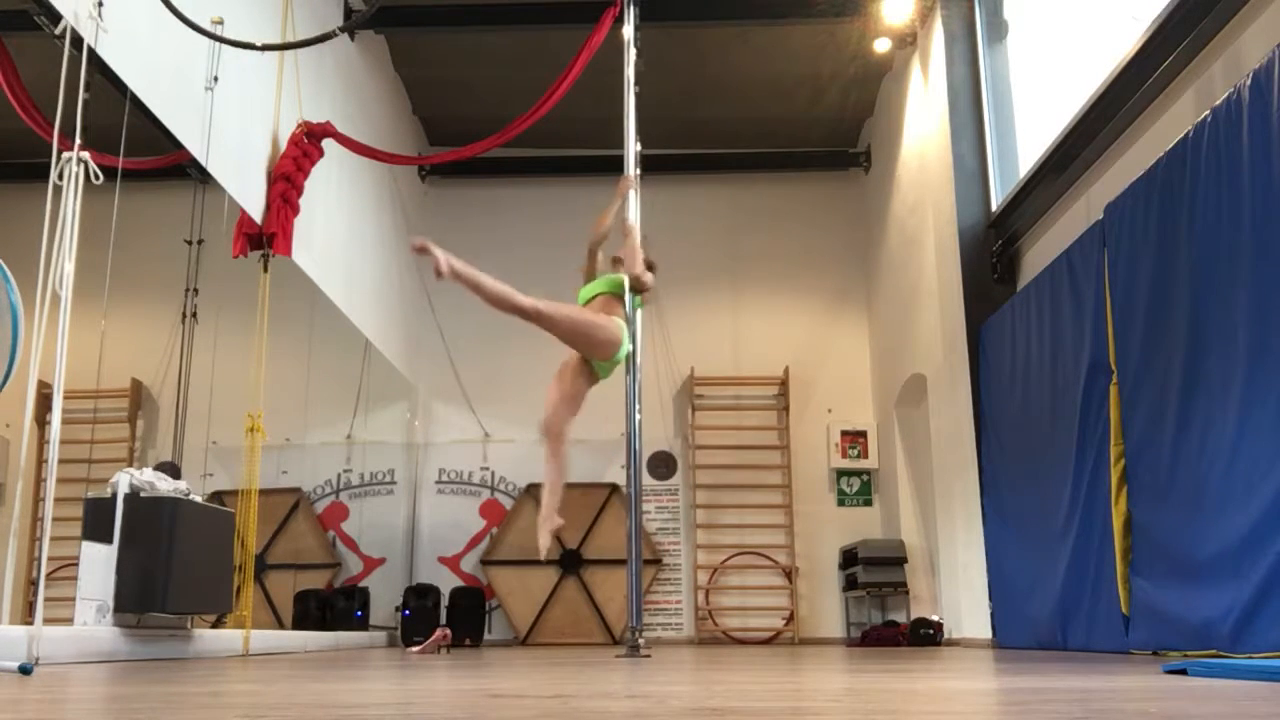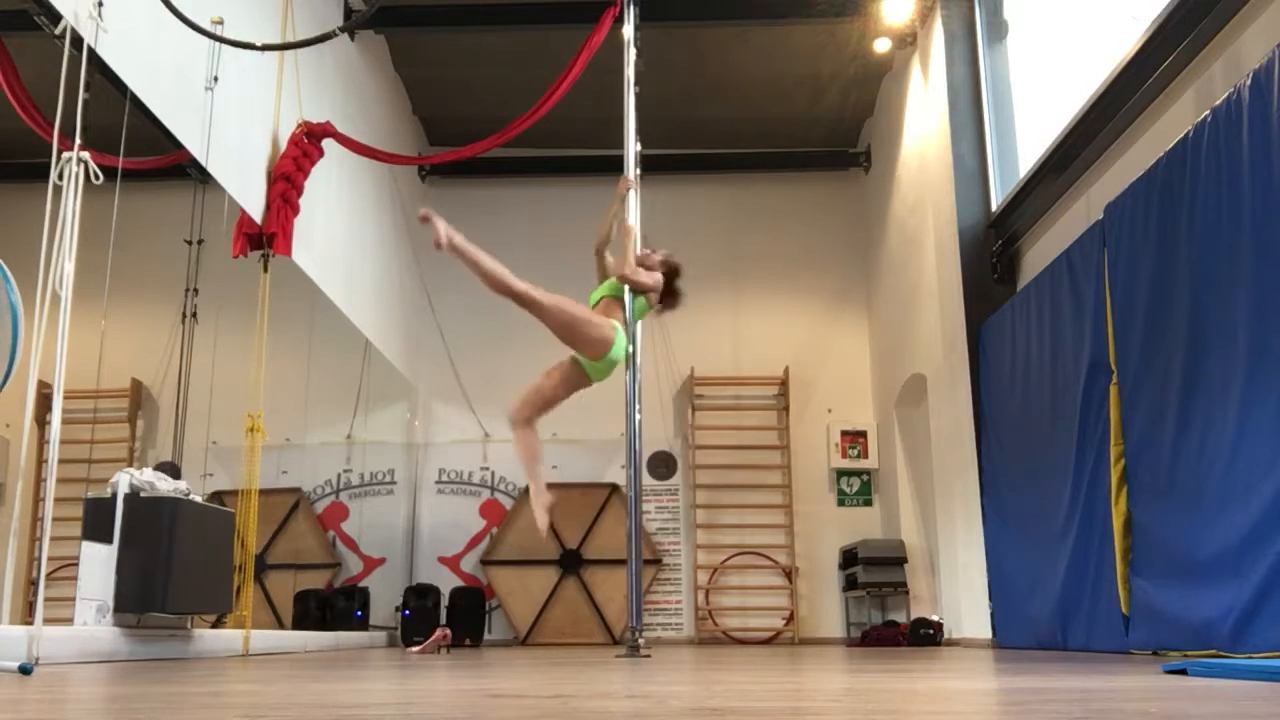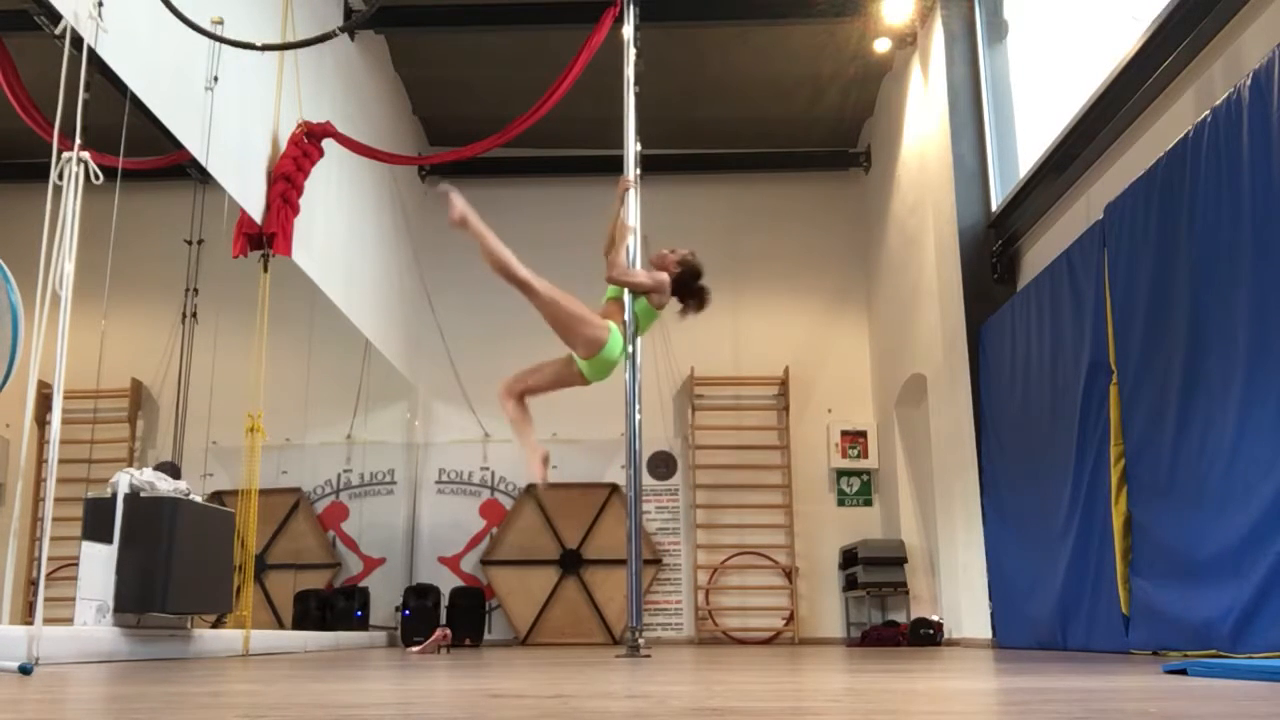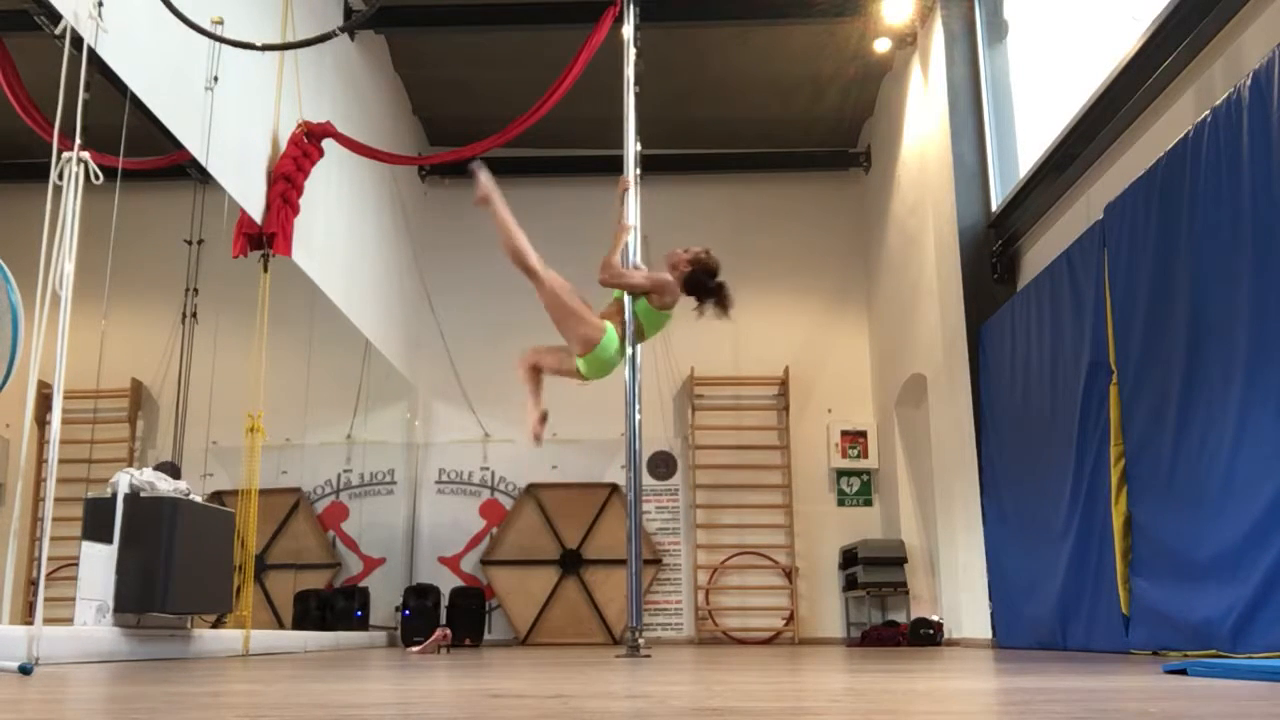
dt=0.1s
person 1, frame 1
left shoulder: (637, 282)
right shoulder: (592, 284)
left elbow: (638, 273)
right elbow: (595, 242)
left wrist: (632, 238)
right wrist: (619, 199)
left hip: (608, 337)
right hip: (583, 359)
left knee: (528, 306)
right knee: (552, 429)
left ankle: (453, 266)
right ankle: (548, 515)
person 1, frame 2
left shoulder: (653, 284)
right shoulder: (612, 284)
left elbow: (625, 273)
right elbow: (602, 248)
left wrist: (629, 238)
right wrist: (620, 201)
left hip: (603, 338)
right hip: (589, 359)
left knee: (522, 292)
right knee: (520, 415)
left ankle: (452, 239)
right ankle: (539, 494)
person 1, frame 3
left shoulder: (661, 281)
right shoulder: (647, 279)
left elbow: (614, 273)
right elbow: (610, 251)
left wrist: (623, 239)
right wrist: (620, 201)
left hip: (600, 341)
right hip: (594, 356)
left knee: (524, 277)
right knee: (509, 390)
left ankle: (468, 217)
right ankle: (533, 453)
person 1, frame 4
left shoulder: (664, 282)
right shoulder: (655, 284)
left elbow: (609, 276)
left wrist: (621, 239)
right wrist: (623, 202)
left hip: (598, 342)
right hip: (595, 362)
left knee: (534, 267)
right knee: (530, 358)
left ankle: (492, 196)
right ankle: (536, 412)
